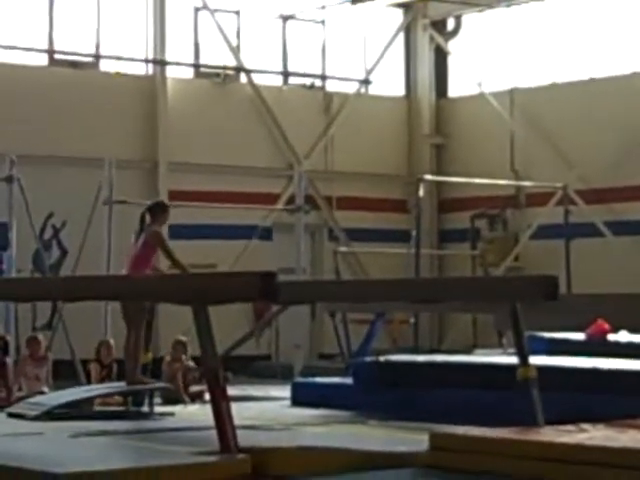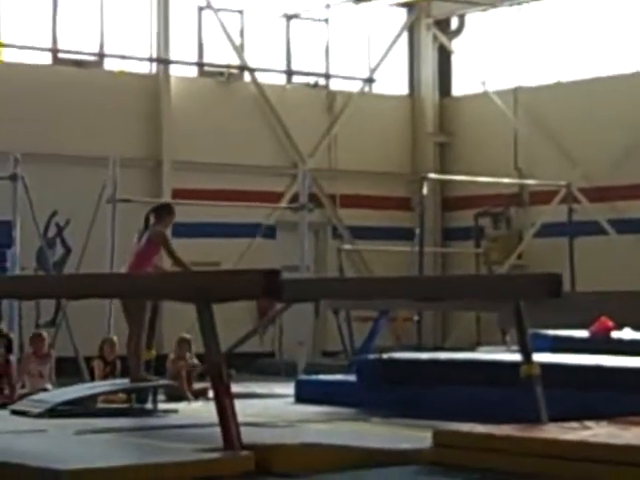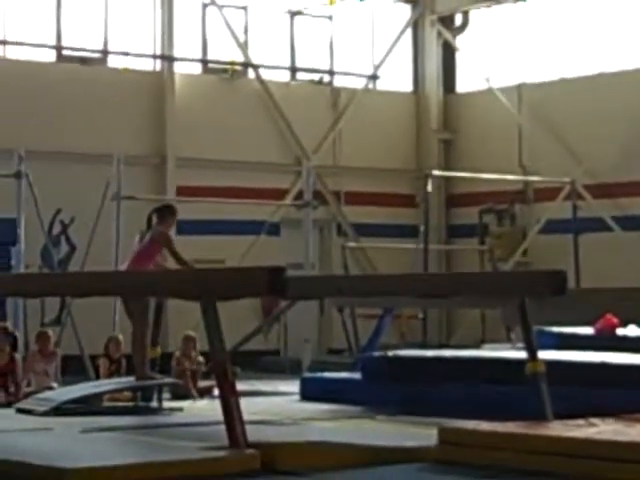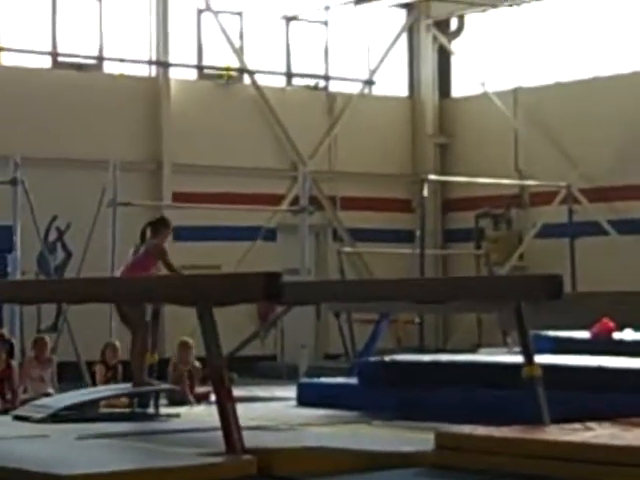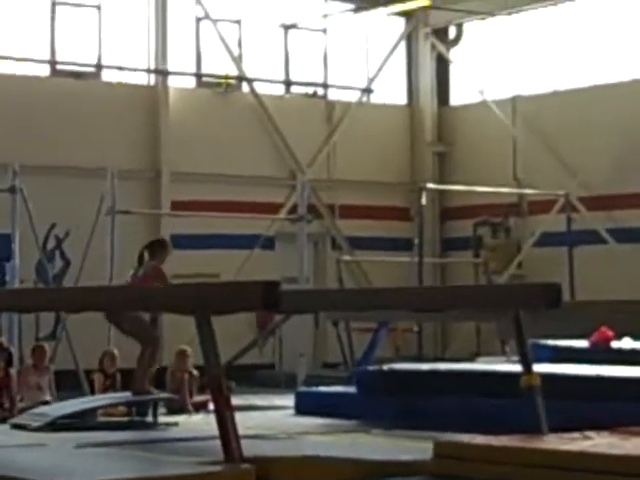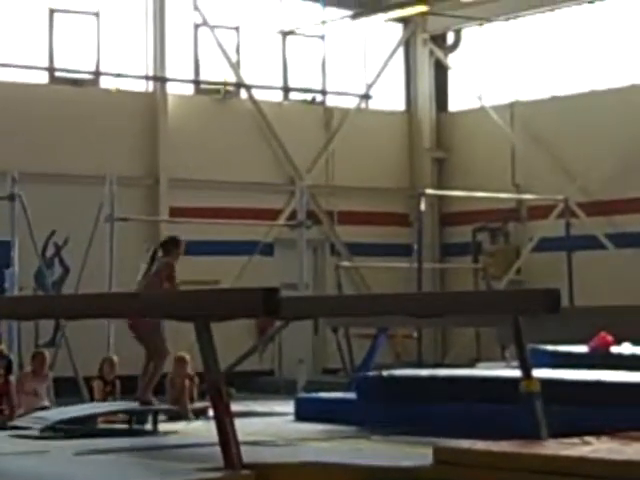
dt=0.2s
person 1, frame 1
left shoulder: (143, 232)
right shoulder: (155, 233)
right elbow: (172, 259)
right wrist: (189, 275)
left knee: (132, 331)
right knee: (138, 331)
left ankle: (130, 374)
right ankle: (134, 374)
person 1, frame 2
left shoulder: (146, 232)
right shoulder: (159, 233)
right elbow: (175, 258)
left knee: (134, 329)
right knee: (139, 329)
left ankle: (134, 371)
right ankle: (137, 372)
person 1, frame 3
left shoulder: (149, 232)
right shoulder: (162, 233)
right elbow: (178, 259)
left knee: (138, 327)
right knee: (142, 326)
left ankle: (140, 370)
right ankle: (143, 370)
person 1, frame 4
left shoulder: (143, 245)
right shoulder: (157, 246)
right elbow: (172, 271)
left knee: (138, 332)
right knee: (143, 331)
left ankle: (138, 375)
right ankle: (141, 376)
person 1, frame 5
left shoulder: (143, 267)
right shoulder: (155, 268)
left hip: (115, 310)
right hip: (124, 309)
left knee: (149, 342)
right knee: (154, 341)
left ankle: (140, 384)
right ankle: (142, 384)
person 1, frame 6
left shoulder: (153, 263)
right shoulder: (168, 264)
right elbow: (173, 290)
left hip: (136, 316)
left knee: (154, 353)
right knee: (160, 354)
left ankle: (143, 392)
right ankle: (144, 393)
